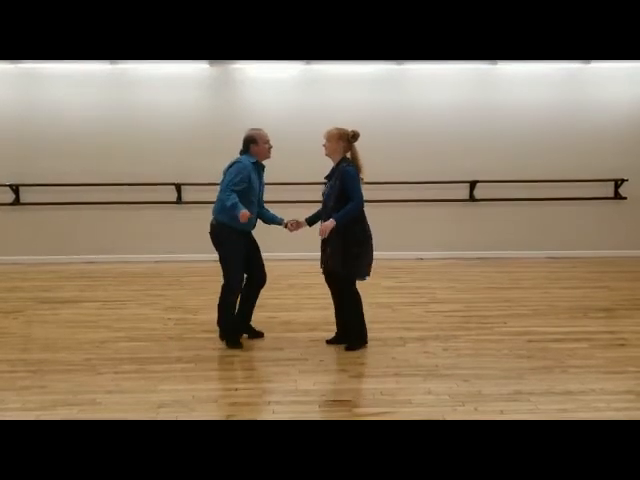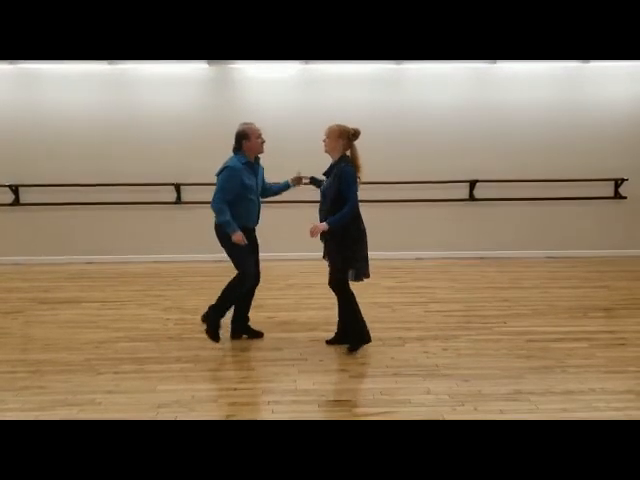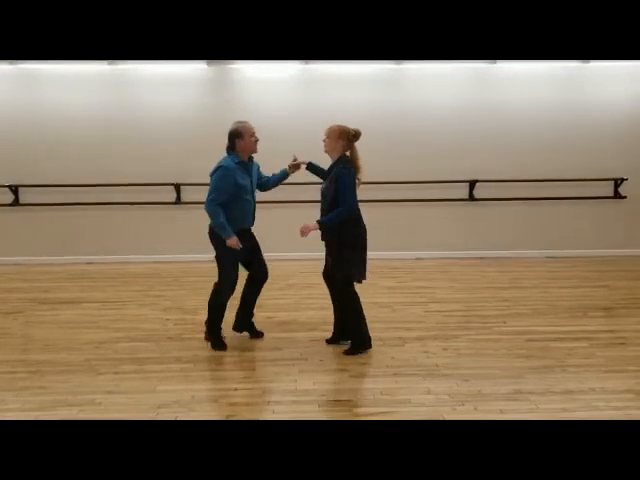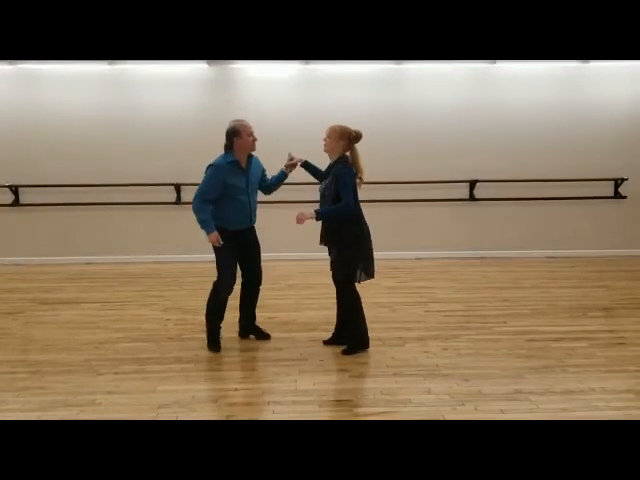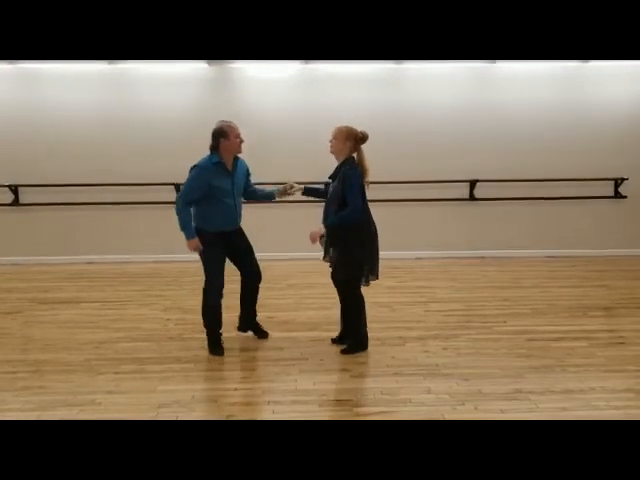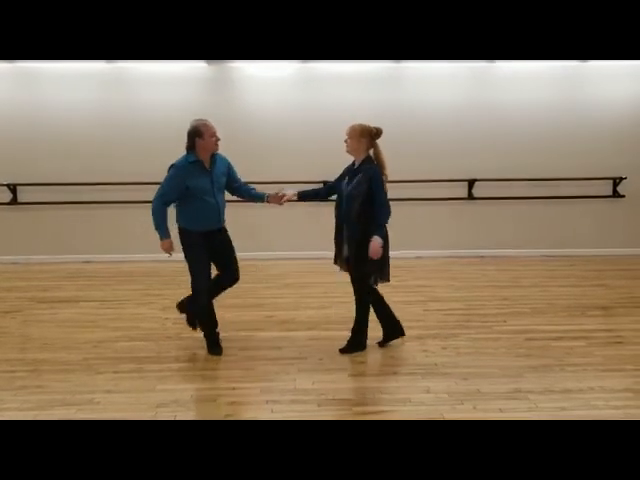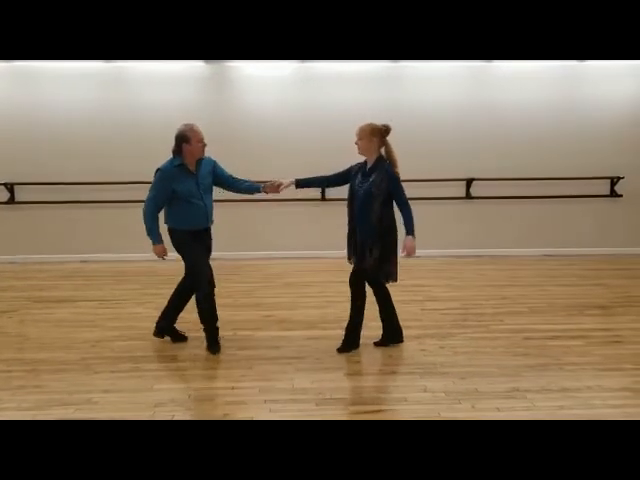
dt=0.3s
person 1, frame 1
left shoulder: (258, 171)
right shoulder: (241, 167)
left elbow: (259, 210)
right elbow: (226, 195)
left wrist: (282, 222)
right wrist: (238, 210)
left hip: (243, 233)
right hip: (226, 231)
left knee: (258, 277)
right knee: (234, 281)
left ankle: (241, 323)
right ankle: (227, 331)
person 1, frame 2
left shoulder: (256, 165)
right shoulder: (233, 168)
left elbow: (263, 191)
right elbow: (218, 203)
left wrist: (288, 184)
right wrist: (233, 230)
left hip: (248, 230)
right hip: (231, 232)
left knee: (253, 277)
right knee: (247, 274)
left ankle: (240, 325)
right ankle: (213, 316)
person 1, frame 3
left shoulder: (251, 165)
right shoulder: (226, 169)
left elbow: (263, 184)
right elbow: (212, 204)
left wrist: (287, 172)
right wrist: (227, 235)
left hip: (245, 232)
right hip: (226, 235)
left knee: (260, 274)
right knee: (227, 283)
left ankle: (243, 320)
right ankle: (213, 332)
person 1, frame 4
left shoulder: (255, 163)
right shoulder: (219, 168)
left elbow: (266, 187)
right elbow: (199, 202)
left wrist: (285, 172)
right wrist: (209, 230)
left hip: (247, 232)
right hip: (224, 234)
left knee: (254, 279)
right knee: (225, 282)
left ankle: (247, 325)
right ankle: (213, 332)
person 1, frame 5
left shoulder: (241, 165)
right shoulder: (203, 169)
left elbow: (249, 192)
right elbow: (182, 203)
left wrist: (276, 194)
right wrist: (190, 235)
left hip: (234, 232)
right hip: (209, 236)
left knee: (253, 274)
right knee: (215, 286)
left ankle: (248, 320)
right ankle: (214, 336)
person 1, frame 6
left shoulder: (222, 162)
right shoulder: (181, 169)
left elbow: (239, 188)
right elbow: (159, 203)
left wrist: (266, 198)
right wrist: (164, 235)
left hip: (218, 231)
right hip: (193, 236)
left knee: (231, 275)
right knee: (201, 284)
left ankle: (191, 306)
right ankle: (211, 334)
person 1, frame 7
left shoulder: (208, 164)
right shoulder: (167, 173)
left elbow: (231, 183)
right elbow: (151, 209)
left wrist: (261, 188)
right wrist: (156, 240)
left hip: (204, 233)
right hip: (183, 234)
left knee: (192, 279)
right knee: (205, 279)
left ankle: (164, 324)
right ankle: (211, 331)
person 2, frame 1
left shoulder: (348, 170)
right shoulder: (336, 171)
left elbow: (357, 202)
left wrist: (334, 221)
right wrist: (306, 221)
left hip: (352, 237)
right hip: (338, 238)
left knee: (346, 284)
right knee: (333, 280)
left ankle: (359, 336)
right ankle: (345, 332)
person 2, frame 2
left shoulder: (345, 170)
right shoulder: (336, 168)
left elbow: (352, 205)
left wrist: (327, 223)
right wrist: (311, 180)
left hip: (347, 235)
right hip: (337, 235)
left knee: (338, 282)
right knee: (339, 282)
left ankle: (360, 334)
right ankle: (345, 332)
person 2, frame 3
left shoulder: (344, 171)
right shoulder: (337, 167)
left elbow: (346, 209)
left wrist: (317, 224)
right wrist: (307, 165)
left hip: (348, 237)
right hip: (339, 236)
left knee: (344, 285)
right knee: (331, 278)
left ankle: (362, 339)
right ankle: (343, 330)
person 2, frame 4
left shoulder: (344, 170)
right shoulder: (336, 167)
left elbow: (348, 206)
left wrist: (314, 214)
right wrist: (303, 164)
left hip: (350, 236)
right hip: (341, 236)
left knee: (346, 284)
right knee: (340, 281)
left ankle: (359, 338)
right ankle: (343, 333)
person 2, frame 5
left shoulder: (351, 172)
right shoulder: (342, 170)
left elbow: (355, 210)
right elbow: (331, 194)
left wrist: (325, 228)
right wrist: (303, 190)
left hip: (357, 239)
right hip: (345, 238)
left knee: (350, 285)
right knee: (340, 280)
left ankle: (358, 340)
right ankle: (348, 331)
person 2, frame 6
left shoulder: (372, 171)
right shoulder: (351, 170)
left elbow: (384, 208)
right elbow: (328, 191)
left wrist: (378, 236)
right wrist: (297, 195)
left hip: (368, 240)
right hip: (354, 238)
left knee: (361, 285)
right knee: (362, 285)
left ankle: (358, 340)
right ankle: (392, 328)
person 2, frame 7
left shoulder: (387, 172)
right shoulder: (357, 170)
left elbow: (403, 204)
right elbow: (328, 181)
left wrist: (410, 234)
right wrist: (295, 182)
left hip: (379, 239)
right hip: (363, 238)
left knee: (357, 282)
right knee: (375, 283)
left ankle: (352, 338)
right ankle: (393, 333)
